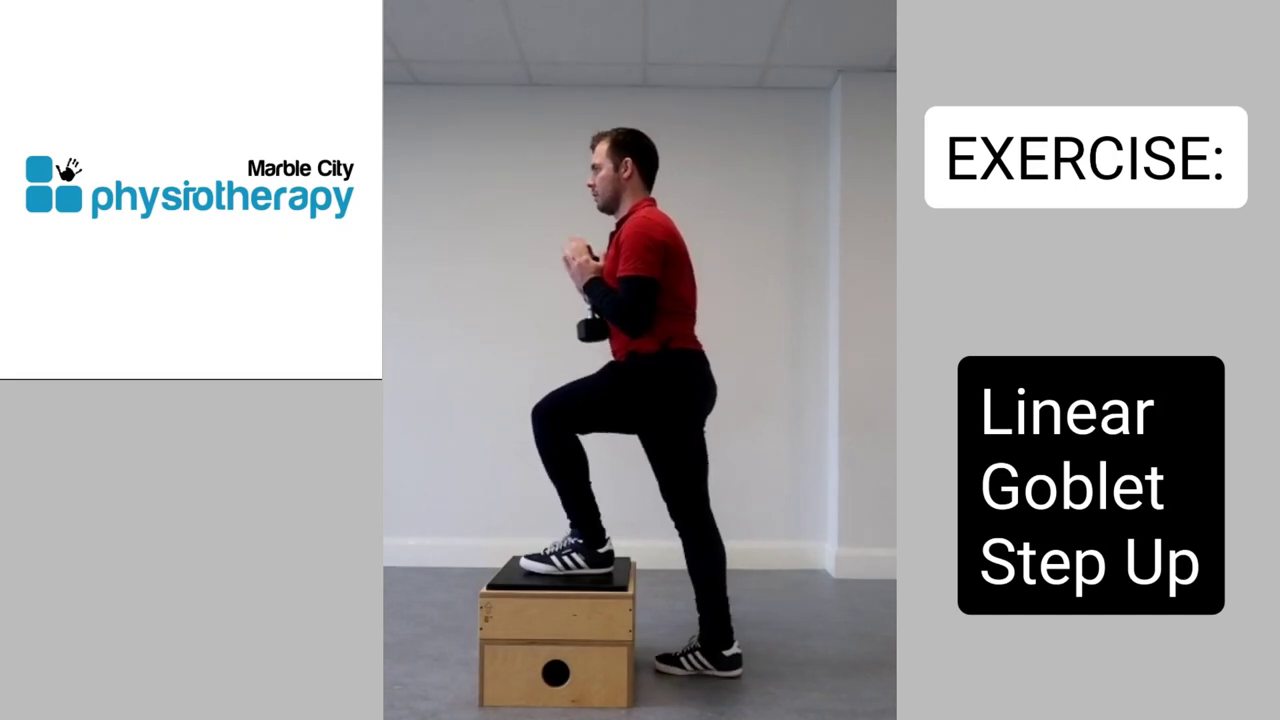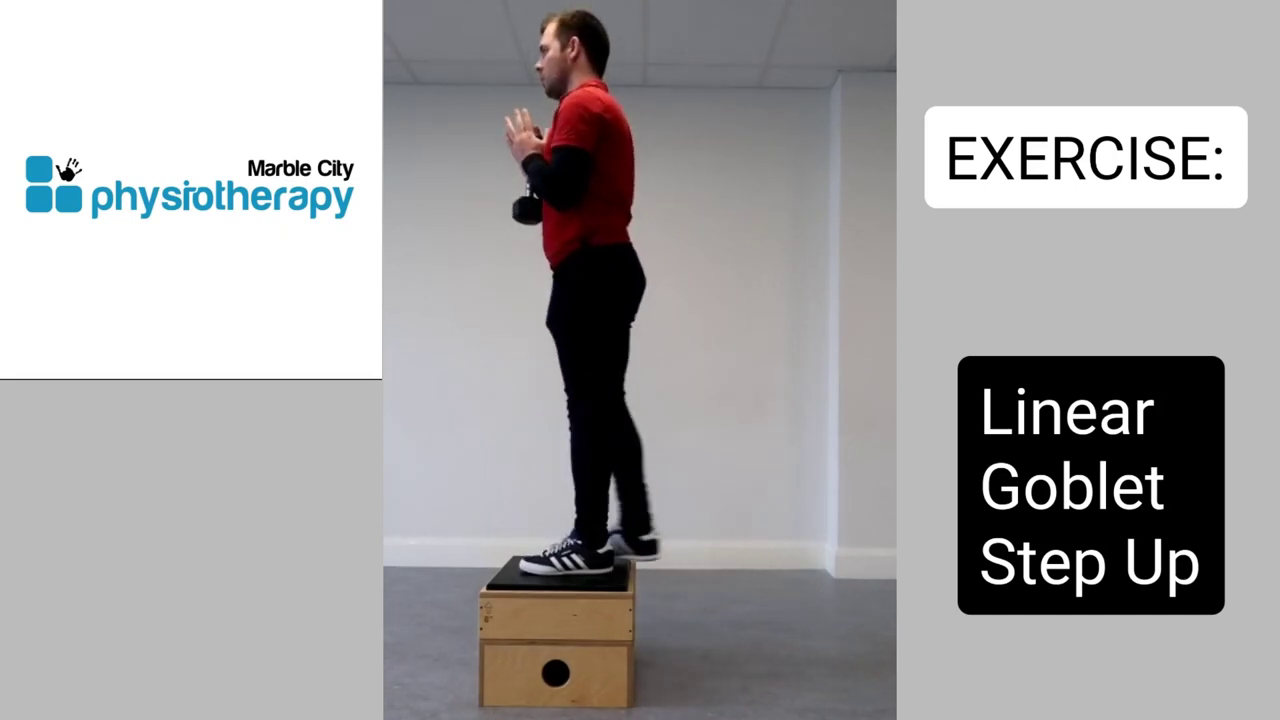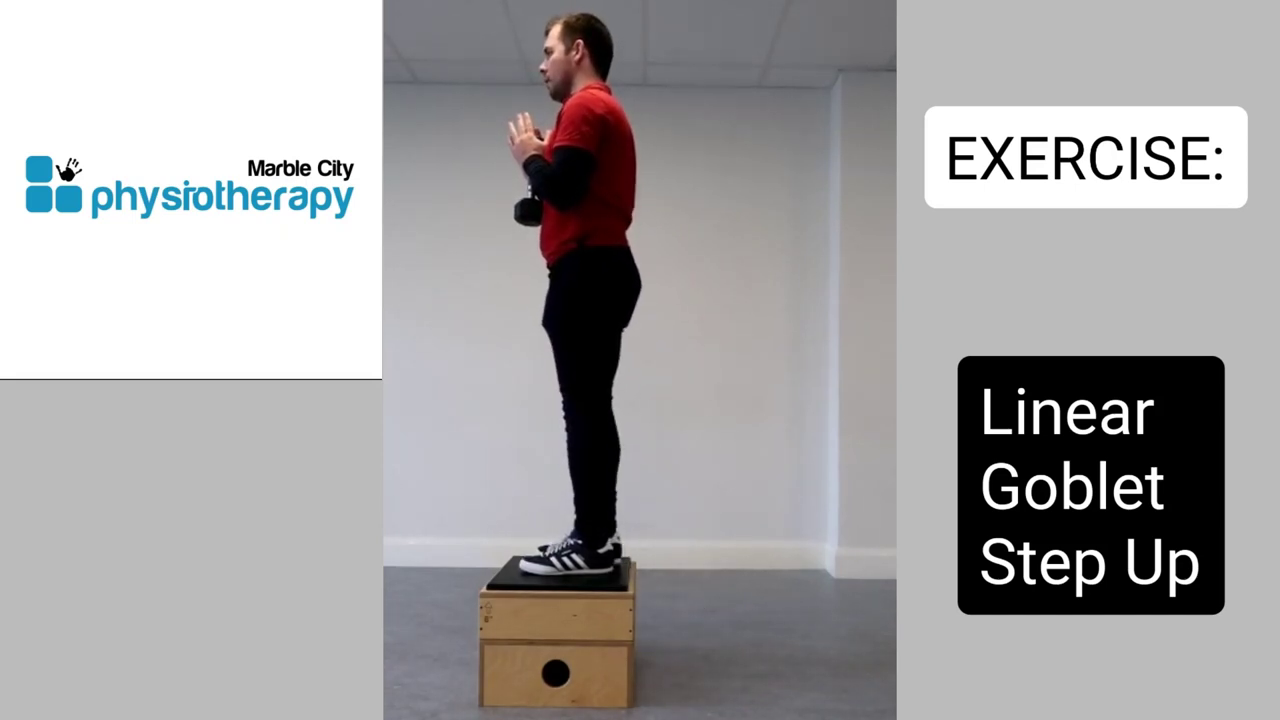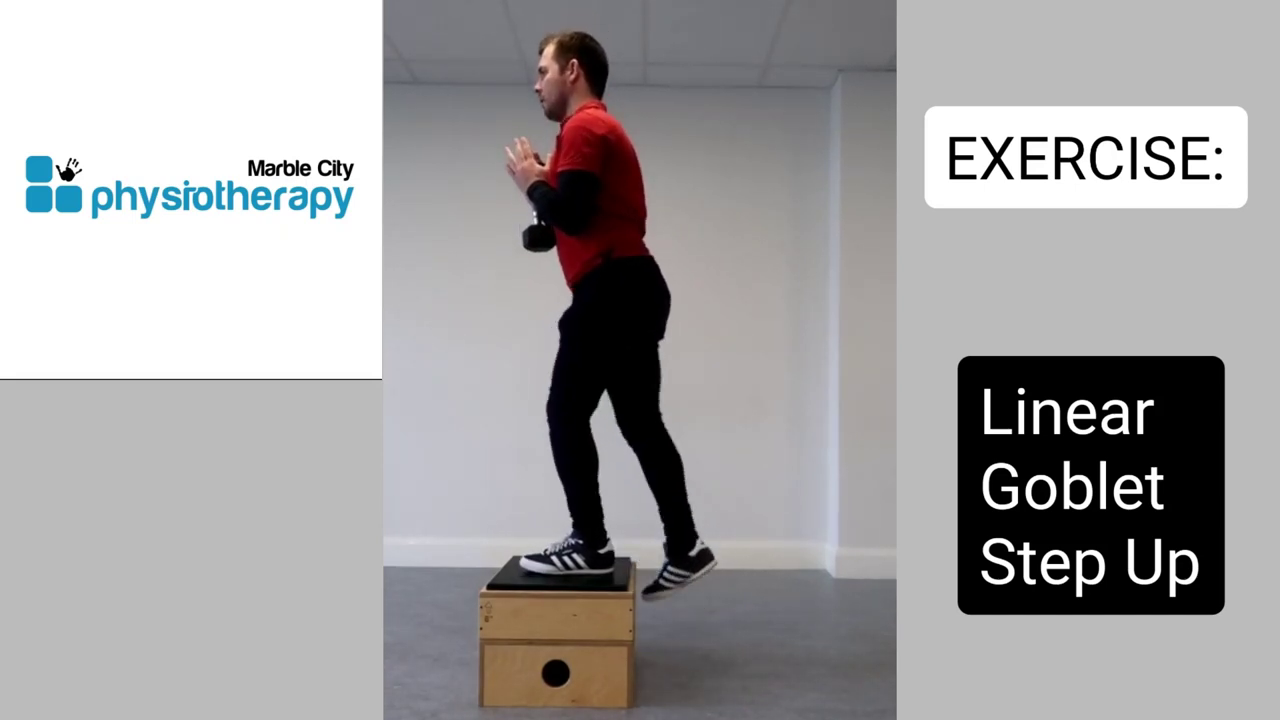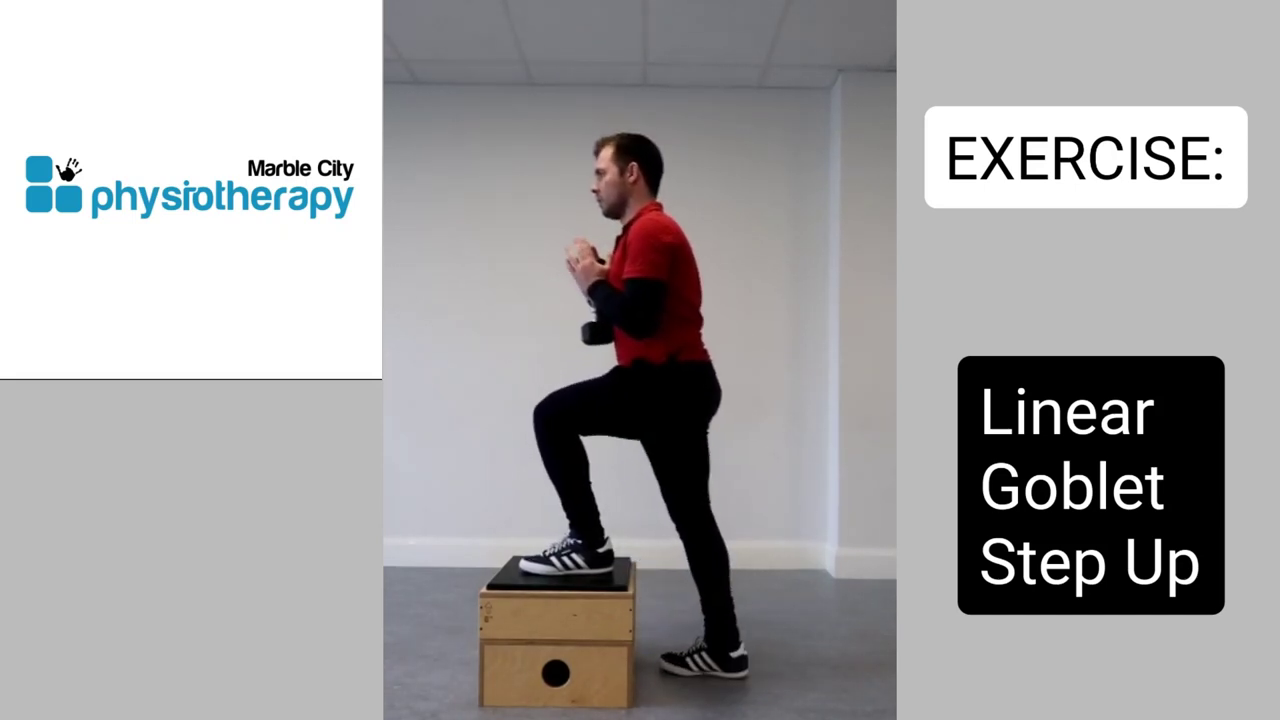
dt=0.7s
person 1, frame 1
left shoulder: (642, 228)
right shoulder: (642, 226)
left elbow: (634, 318)
left wrist: (588, 281)
right wrist: (598, 280)
left hip: (663, 377)
right hip: (676, 379)
left knee: (552, 416)
right knee: (690, 512)
left ankle: (588, 542)
right ankle: (717, 644)
person 1, frame 2
left shoulder: (582, 105)
right shoulder: (599, 107)
left elbow: (562, 190)
left wrist: (528, 155)
right wrist: (540, 159)
left hip: (590, 273)
right hip: (606, 270)
left knee: (589, 409)
right knee: (605, 406)
left ankle: (588, 544)
right ankle: (636, 528)
person 1, frame 3
left shoulder: (585, 107)
right shoulder: (602, 110)
left elbow: (563, 190)
left wrist: (529, 156)
right wrist: (544, 160)
left hip: (588, 275)
right hip: (602, 272)
left knee: (584, 408)
right knee: (590, 408)
left ankle: (591, 543)
right ankle: (597, 535)
person 1, frame 4
left shoulder: (584, 128)
right shoulder: (596, 129)
left elbow: (572, 214)
left wrist: (531, 183)
right wrist: (545, 184)
left hip: (614, 290)
right hip: (629, 289)
left knee: (567, 413)
right knee: (641, 424)
left ankle: (590, 546)
right ankle: (685, 548)
person 1, frame 5
left shoulder: (650, 231)
right shoulder: (644, 232)
left elbow: (638, 321)
left wrist: (591, 283)
right wrist: (602, 282)
left hip: (668, 384)
right hip: (678, 385)
left knee: (553, 416)
right knee: (691, 517)
left ankle: (587, 543)
right ankle: (723, 646)
